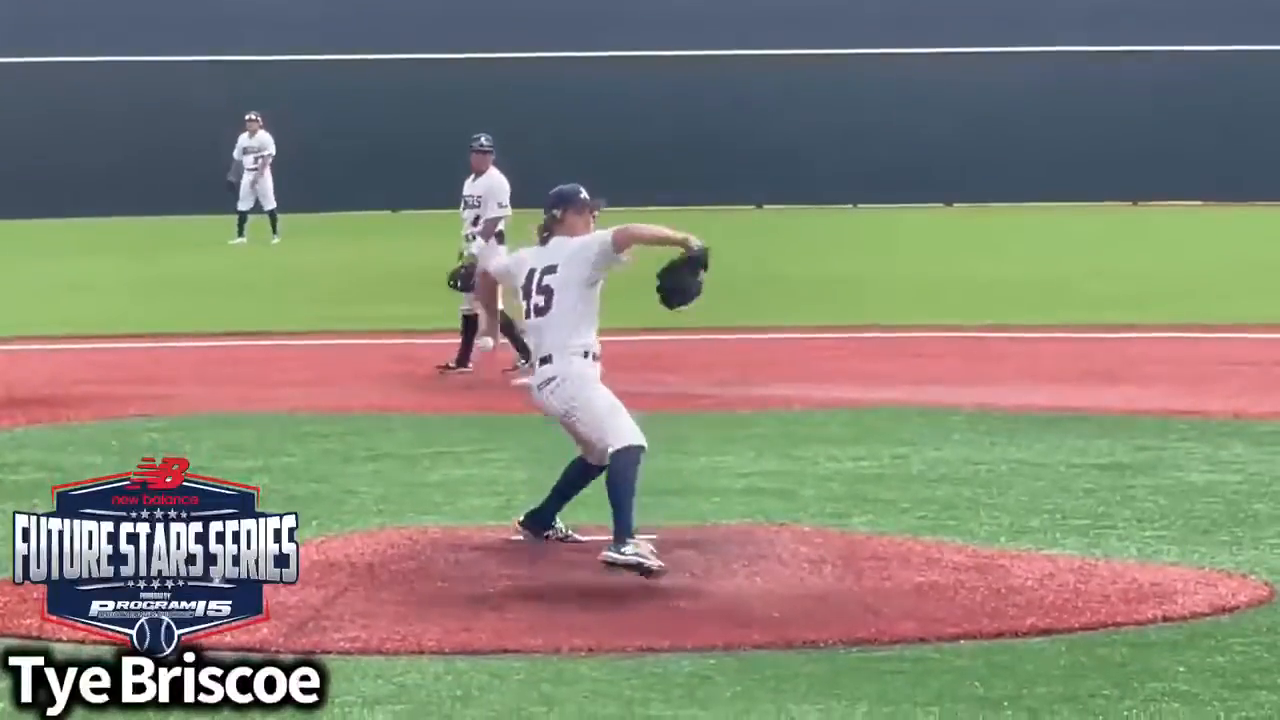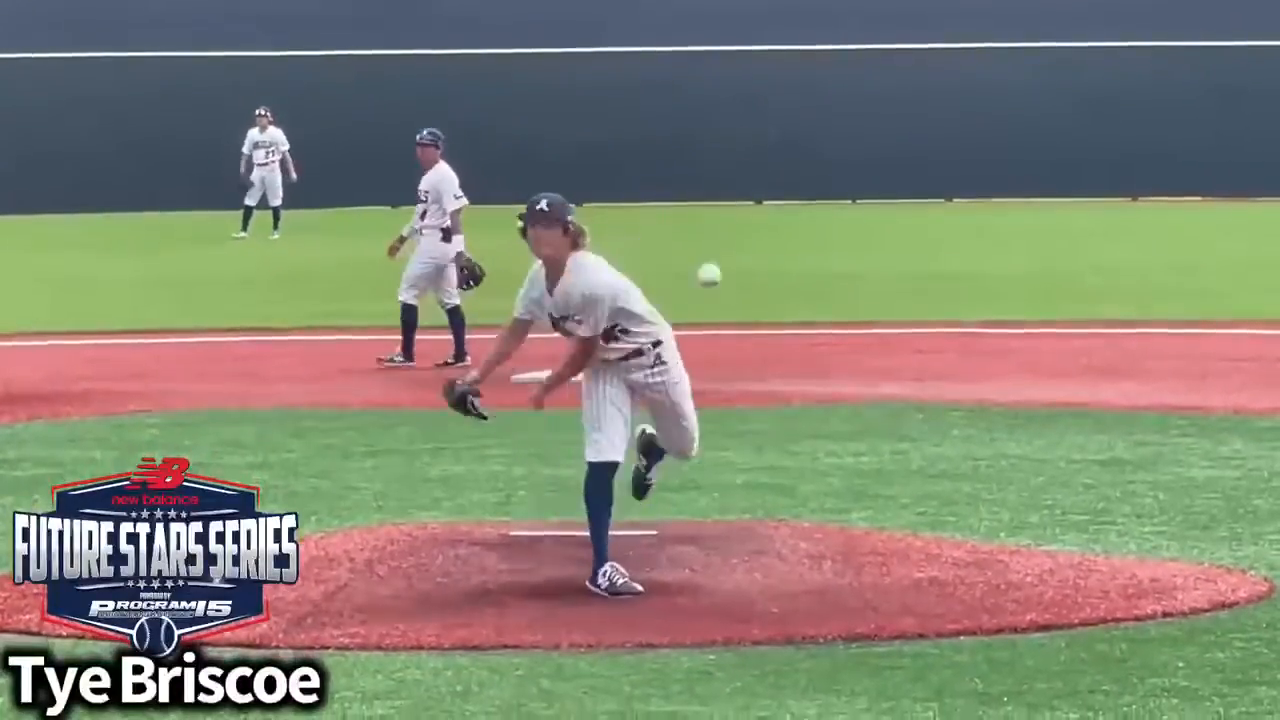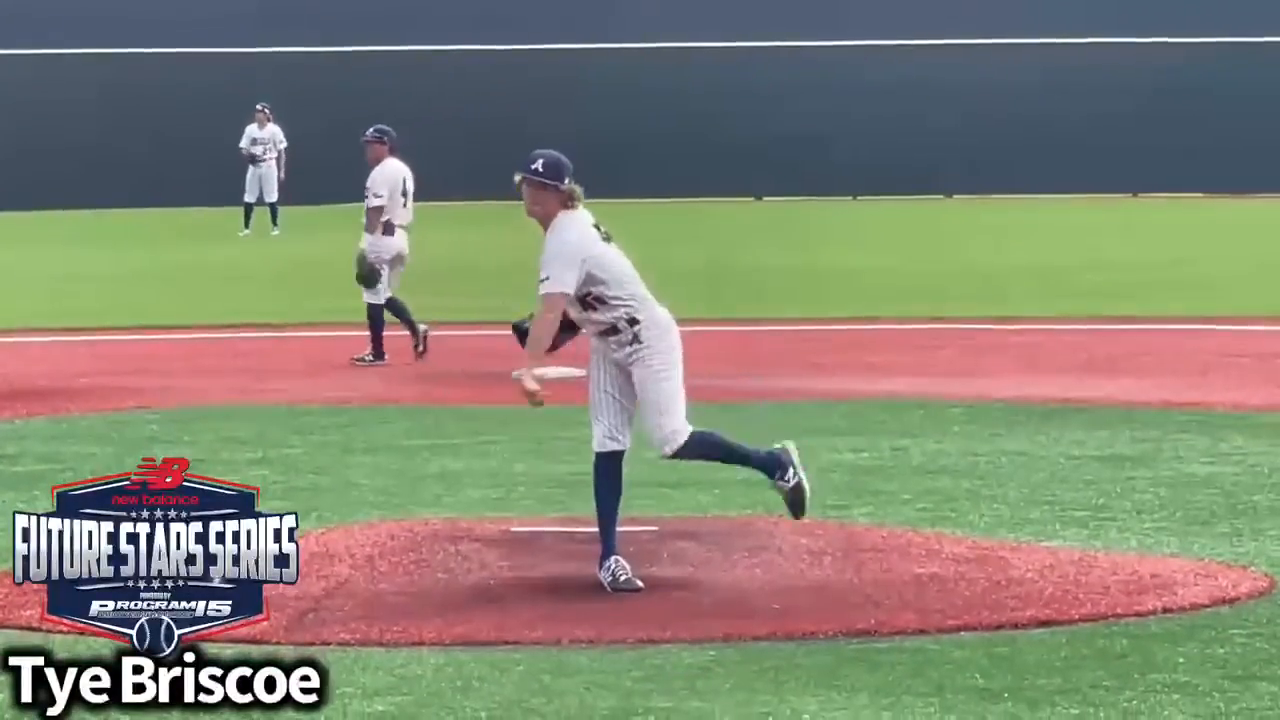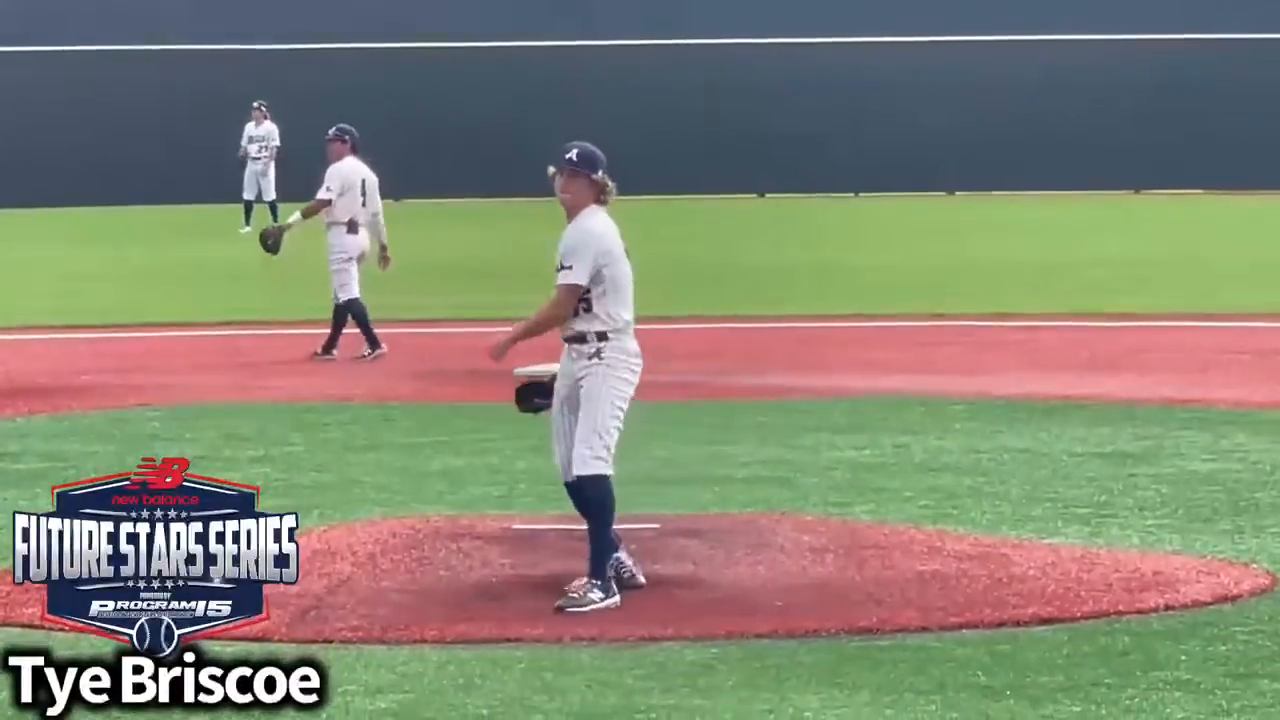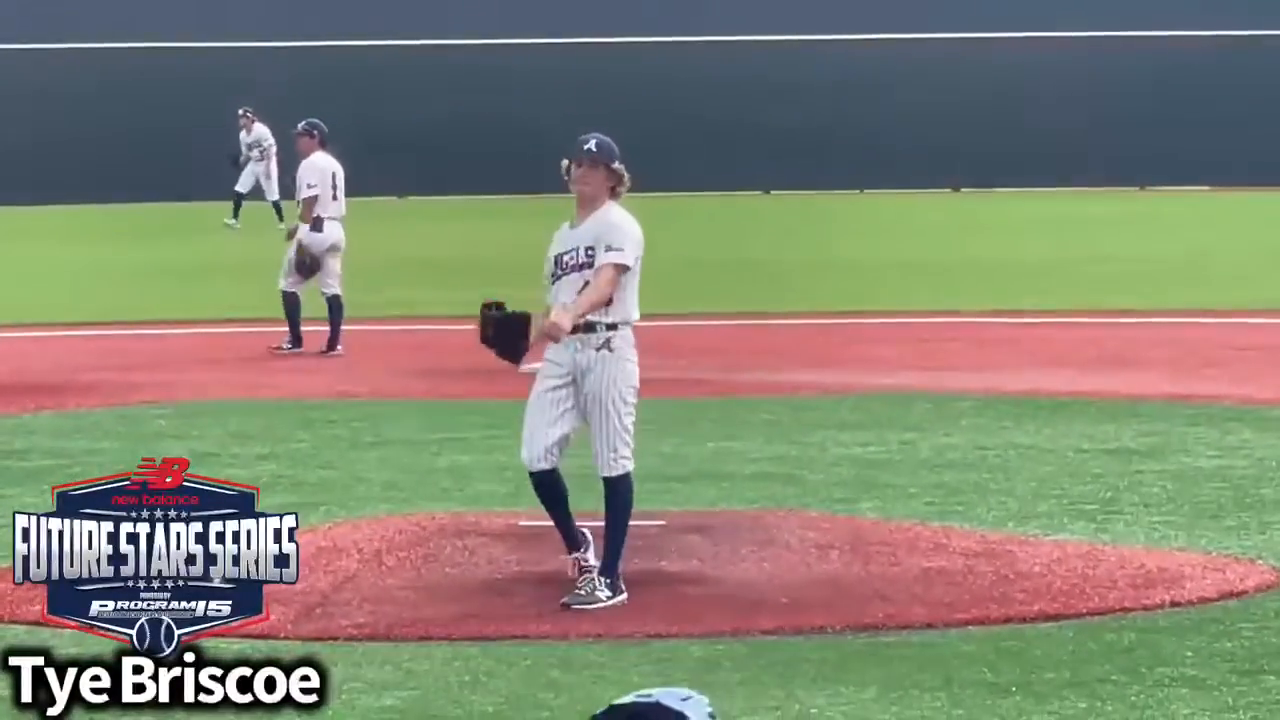
dt=0.4s
person 1, frame 1
left shoulder: (527, 258)
right shoulder: (581, 248)
left elbow: (486, 264)
right elbow: (624, 234)
left wrist: (491, 313)
right wrist: (683, 239)
left hip: (545, 380)
right hip: (564, 380)
left knee: (602, 453)
right knee: (628, 444)
left ankle: (540, 520)
right ankle: (624, 544)
person 1, frame 2
left shoulder: (587, 282)
right shoulder: (539, 279)
left elbow: (584, 353)
right elbow: (518, 328)
left wrist: (548, 388)
right wrist: (479, 374)
left hip: (653, 357)
right hip: (607, 365)
left knee: (683, 446)
right knee: (603, 460)
left ankle: (649, 446)
right ankle: (601, 565)
person 1, frame 3
left shoulder: (564, 239)
right shoulder: (566, 224)
left elbow: (551, 309)
left wrist: (529, 369)
right wrist: (568, 324)
left hip: (650, 340)
right hip: (609, 343)
left knee: (670, 439)
right knee: (607, 446)
left ankle: (776, 464)
right ankle: (609, 558)
person 1, frame 4
left shoulder: (588, 231)
right shoulder: (580, 231)
left elbow: (562, 307)
left wrist: (510, 339)
right wrist: (563, 363)
left hip: (608, 358)
right hip: (578, 358)
left knee: (588, 461)
right knee: (572, 468)
left ankle: (602, 579)
right ankle: (610, 553)
person 1, frame 5
left shoulder: (620, 224)
right shoulder: (561, 235)
left elbow: (606, 280)
left wrist: (571, 317)
right wrist: (528, 328)
left hip: (608, 348)
right hip: (560, 351)
left knee: (613, 463)
right knee: (537, 458)
left ankle: (609, 578)
right ankle: (577, 545)
person 2, frame 1
left shoulder: (496, 182)
right shoulder: (469, 181)
left elbow: (493, 221)
left wrist: (474, 251)
right hip: (473, 250)
left knee: (490, 305)
right knee: (469, 304)
left ankle: (525, 353)
right ankle: (462, 359)
person 2, frame 2
left shoulder: (444, 175)
right shoulder: (429, 175)
left elbow: (456, 214)
left wrist: (460, 250)
right wrist: (403, 237)
left hip: (435, 243)
right hip: (435, 242)
left knee: (408, 294)
right knee: (449, 298)
left ankle: (406, 353)
right ankle: (460, 354)
person 2, frame 3
left shoulder: (382, 172)
right shoulder: (403, 170)
left elbow: (375, 212)
left wrist: (363, 246)
left hip: (381, 237)
right hip: (399, 237)
left knee: (373, 294)
right knee: (383, 292)
left ankle: (377, 352)
right ankle: (415, 330)
person 2, frame 4
left shoulder: (338, 169)
right shoulder: (368, 173)
left elbow: (321, 203)
right elbow: (376, 213)
left wrist: (291, 221)
right wrist: (383, 246)
left hip: (342, 235)
right hip: (361, 235)
left knee: (346, 295)
right knee: (344, 293)
left ankle: (374, 344)
right ankle: (330, 346)
person 2, frame 5
left shoulder: (310, 164)
right shoulder: (335, 164)
left elbow: (309, 202)
left wrist: (301, 235)
left hip: (314, 231)
right hip: (335, 229)
left knee: (290, 284)
right knee: (332, 288)
left ankle: (294, 340)
right ankle: (334, 343)
